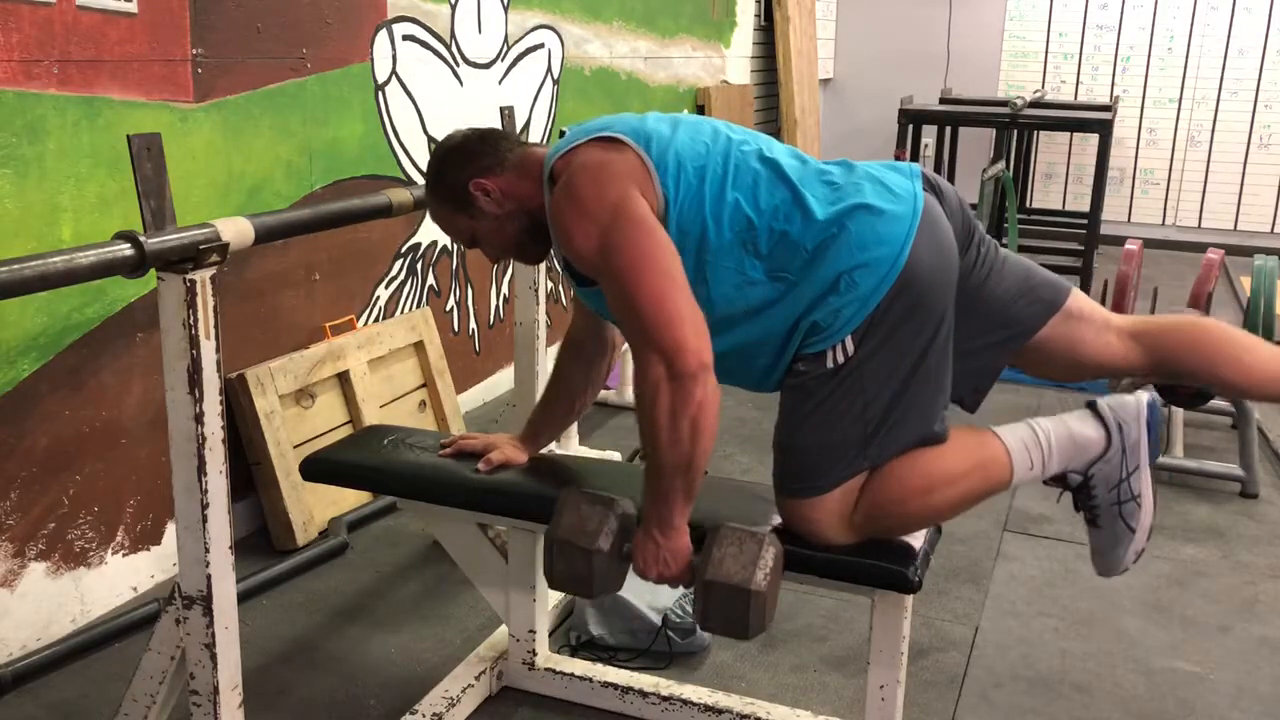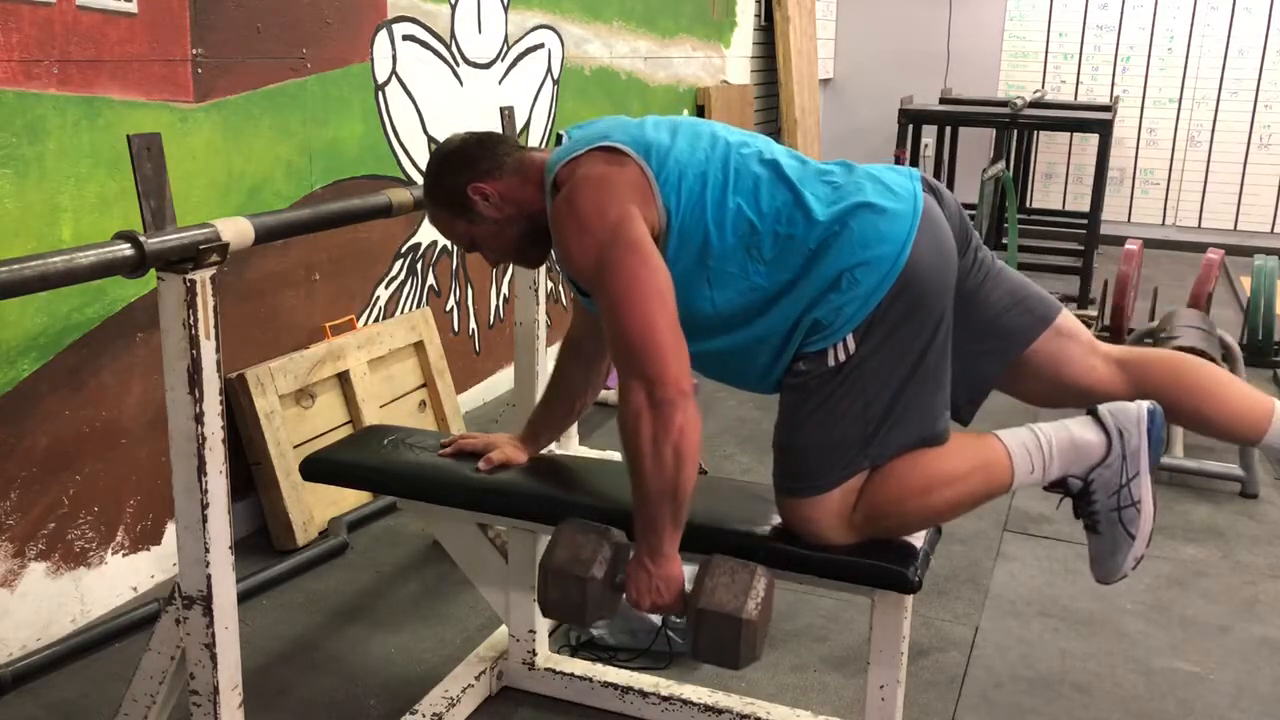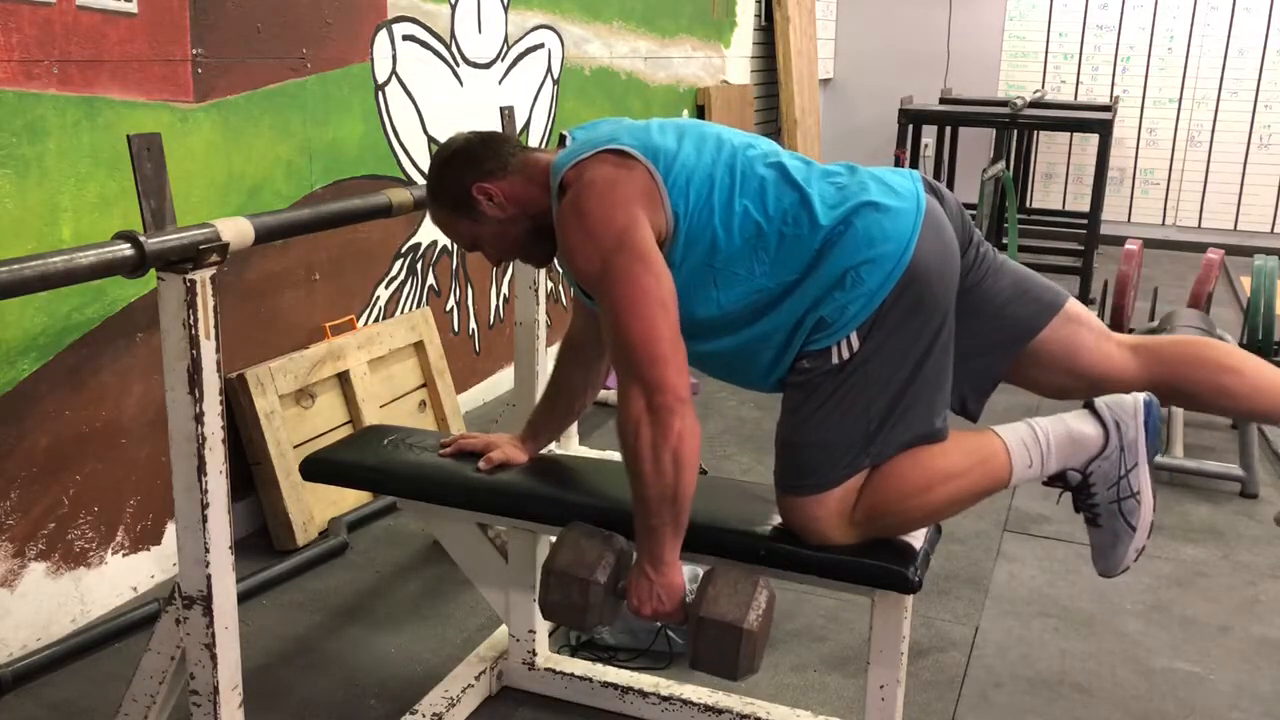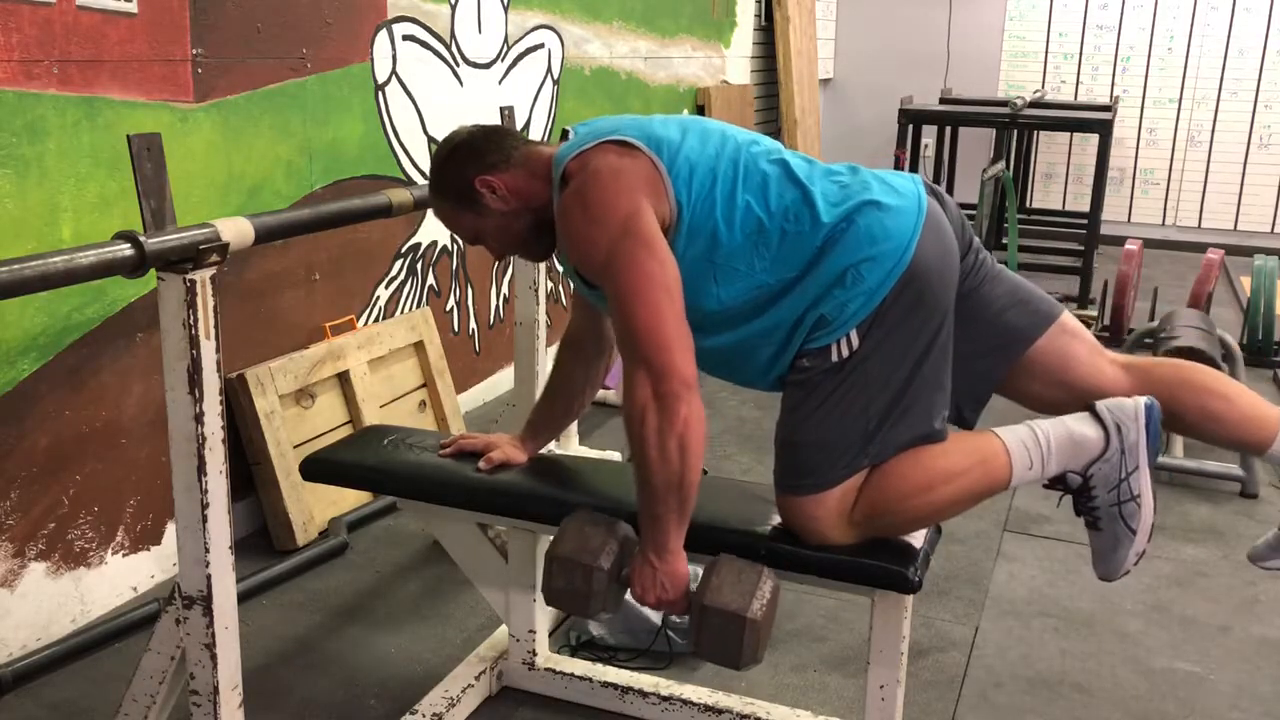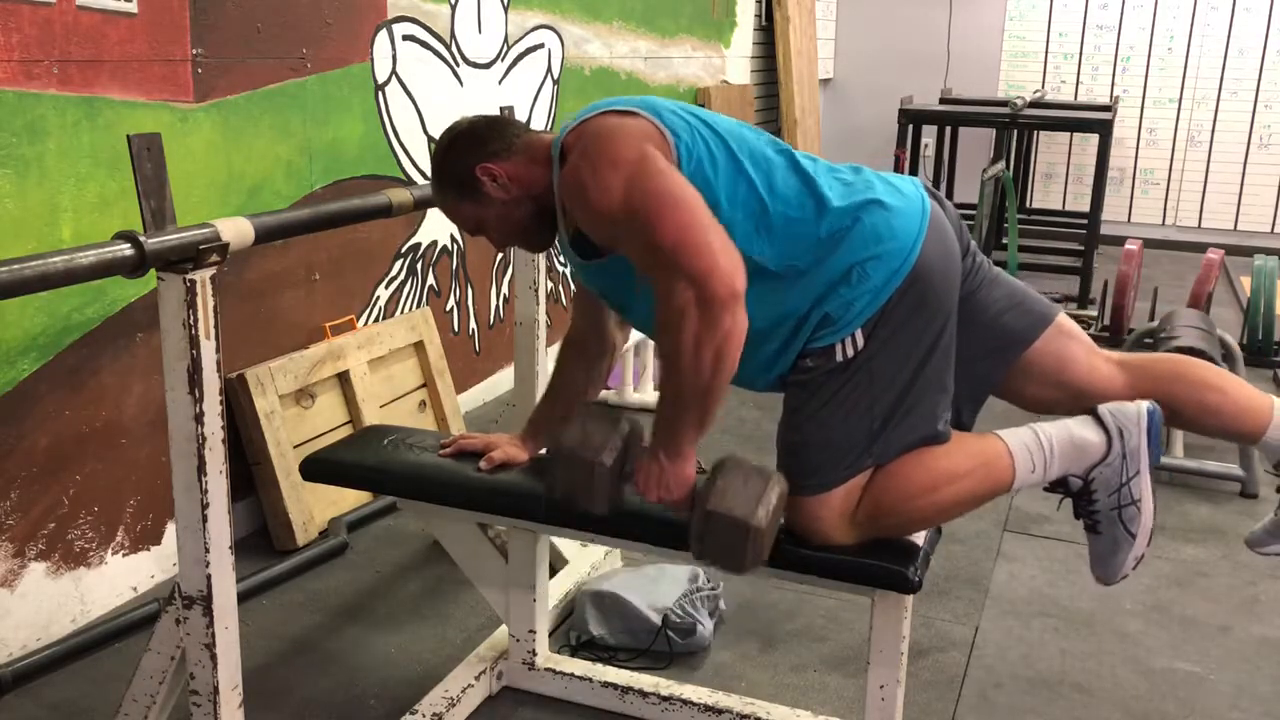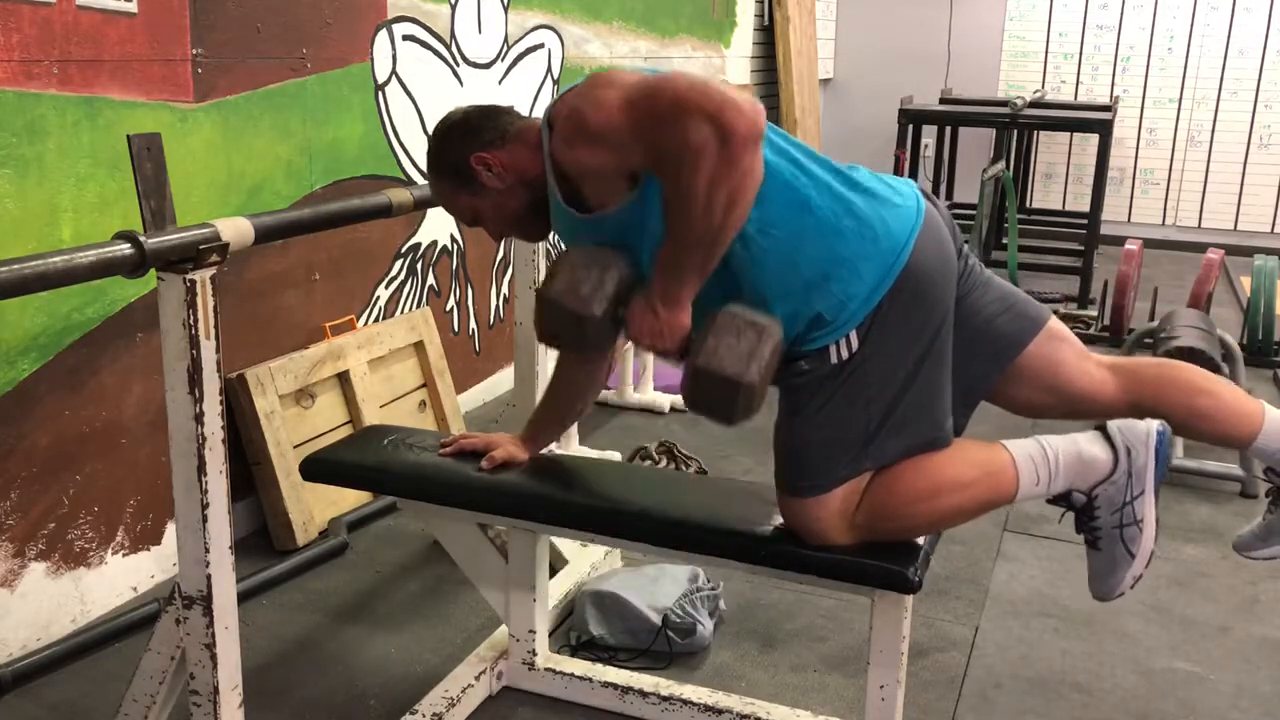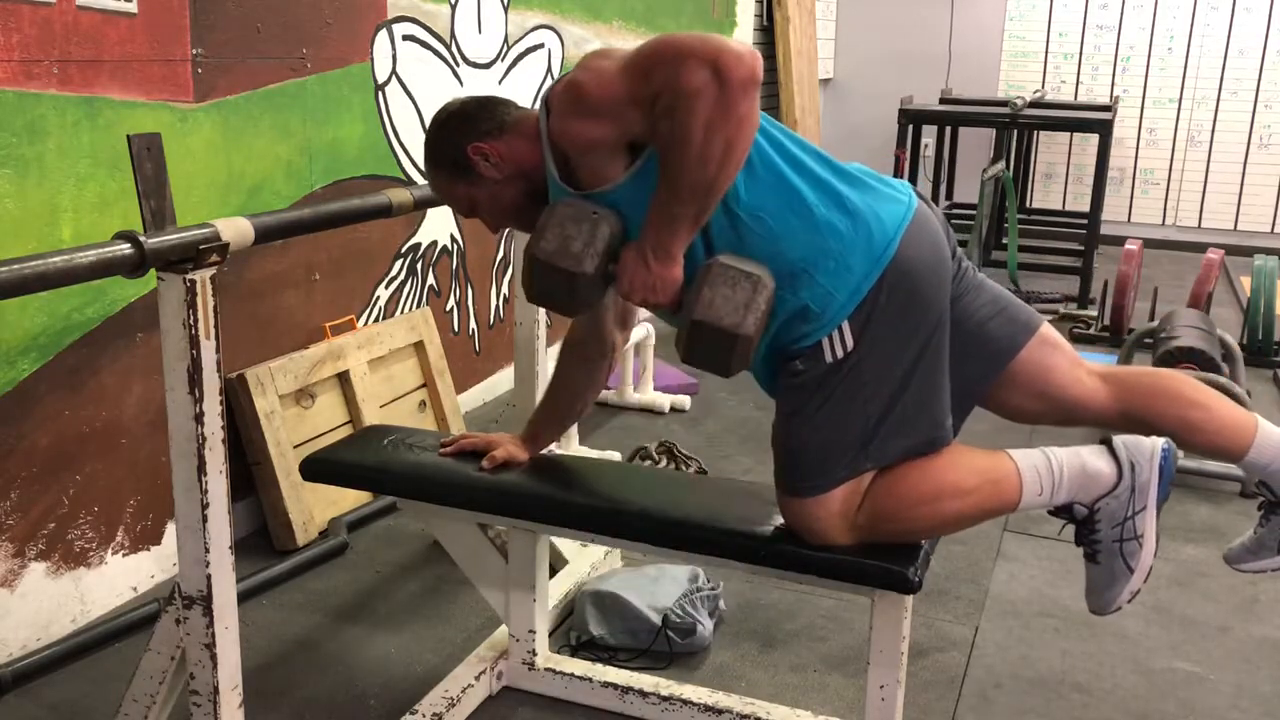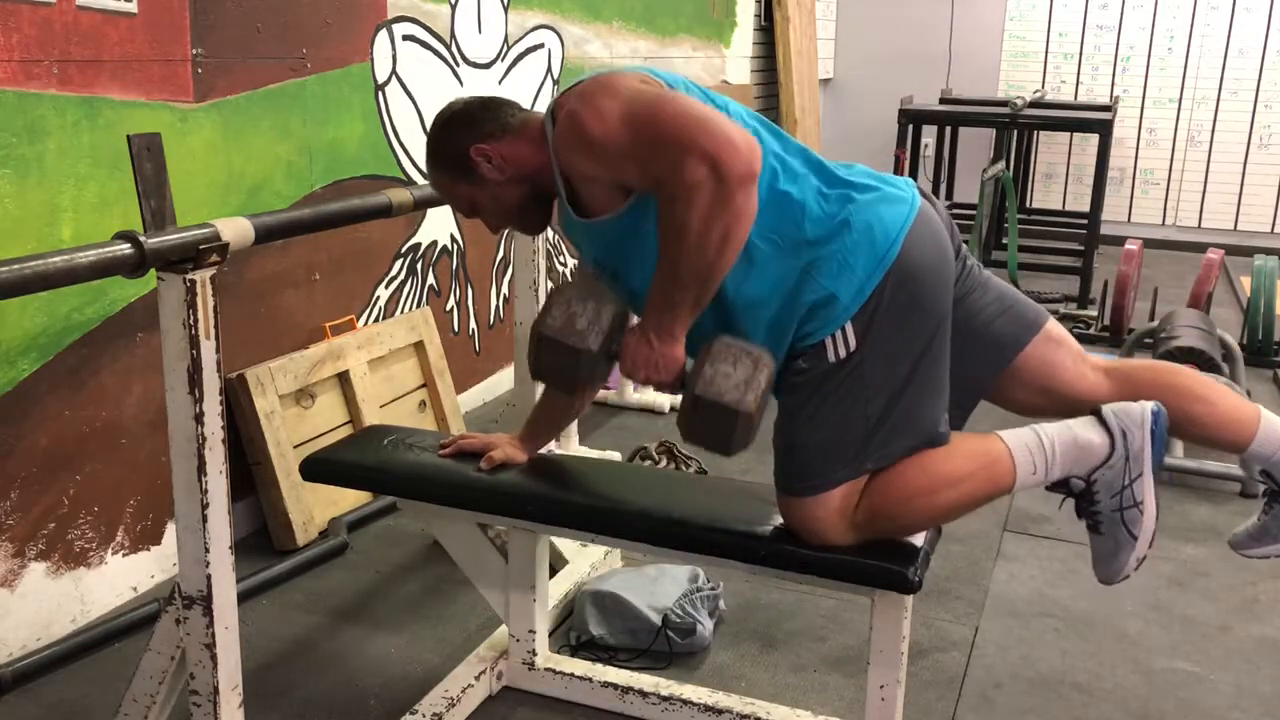
dt=0.3s
person 1, frame 1
left shoulder: (584, 202)
right shoulder: (596, 169)
left elbow: (682, 362)
right elbow: (594, 335)
left wrist: (664, 524)
right wrist: (527, 440)
left hip: (869, 274)
right hip: (907, 215)
left knee: (823, 516)
right knee: (1125, 342)
left ankle: (1078, 441)
person 1, frame 2
left shoulder: (585, 209)
right shoulder: (594, 172)
left elbow: (660, 389)
right elbow: (592, 337)
left wrist: (656, 554)
right wrist: (527, 441)
left hip: (867, 274)
right hip: (906, 222)
left knee: (823, 517)
right knee: (1102, 370)
left ankle: (1078, 450)
person 1, frame 3
left shoulder: (593, 211)
right shoulder: (596, 173)
left elbow: (658, 395)
right elbow: (594, 337)
left wrist: (657, 560)
right wrist: (527, 441)
left hip: (870, 275)
right hip: (908, 222)
left knee: (822, 516)
right knee: (1116, 358)
left ankle: (1074, 442)
person 1, frame 4
left shoulder: (594, 203)
right shoulder: (595, 178)
left elbow: (667, 383)
right elbow: (592, 336)
left wrist: (661, 548)
right wrist: (527, 440)
left hip: (869, 276)
right hip: (909, 229)
left knee: (820, 515)
right knee: (1105, 374)
left ankle: (1077, 447)
person 1, frame 5
left shoulder: (598, 167)
right shoulder: (591, 199)
left elbow: (715, 294)
right elbow: (594, 337)
left wrist: (673, 451)
right wrist: (529, 441)
left hip: (871, 277)
right hip: (907, 235)
left knee: (825, 516)
right knee: (1104, 377)
left ankle: (1081, 449)
person 1, frame 6
left shoulder: (583, 128)
right shoulder: (583, 200)
left elbow: (730, 124)
left wrist: (672, 291)
right wrist: (528, 440)
left hip: (864, 280)
right hip: (903, 242)
left knee: (824, 516)
right knee: (1094, 380)
left ankle: (1085, 467)
person 1, frame 7
left shoulder: (579, 110)
right shoulder: (583, 194)
left elbow: (727, 71)
right elbow: (597, 334)
left wrist: (663, 245)
right wrist: (530, 440)
left hip: (854, 279)
right hip: (894, 244)
left knee: (827, 517)
right knee: (1090, 389)
left ankle: (1092, 478)
person 1, frame 8
left shoulder: (590, 121)
right shoulder: (582, 197)
left elbow: (726, 164)
left wrist: (667, 329)
right wrist: (527, 438)
left hip: (858, 277)
right hip: (899, 241)
left knee: (824, 516)
right knee: (1088, 381)
left ankle: (1084, 453)
